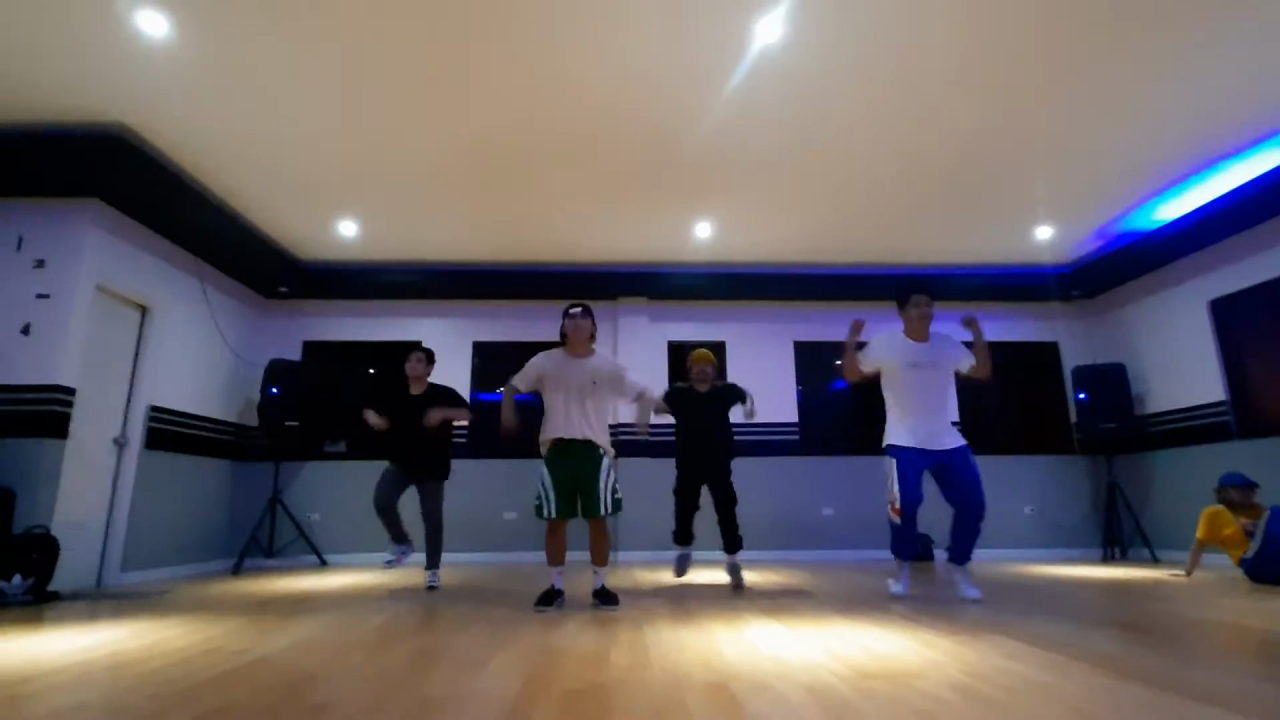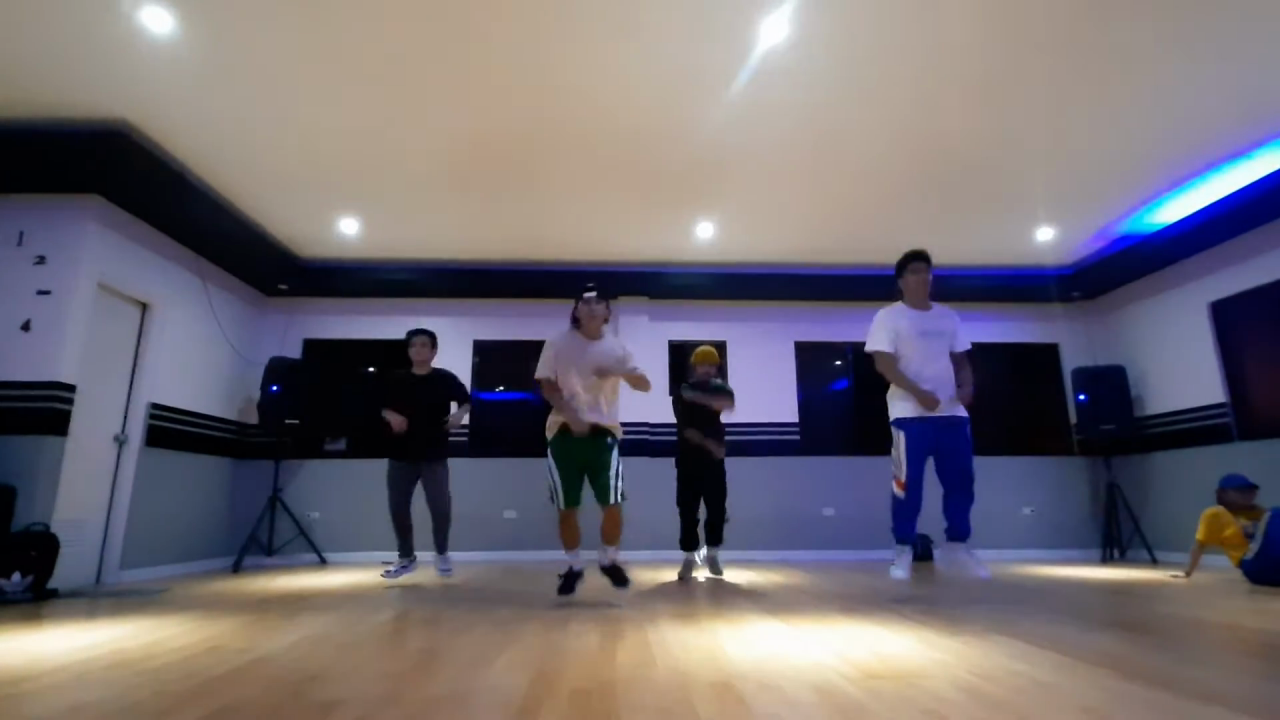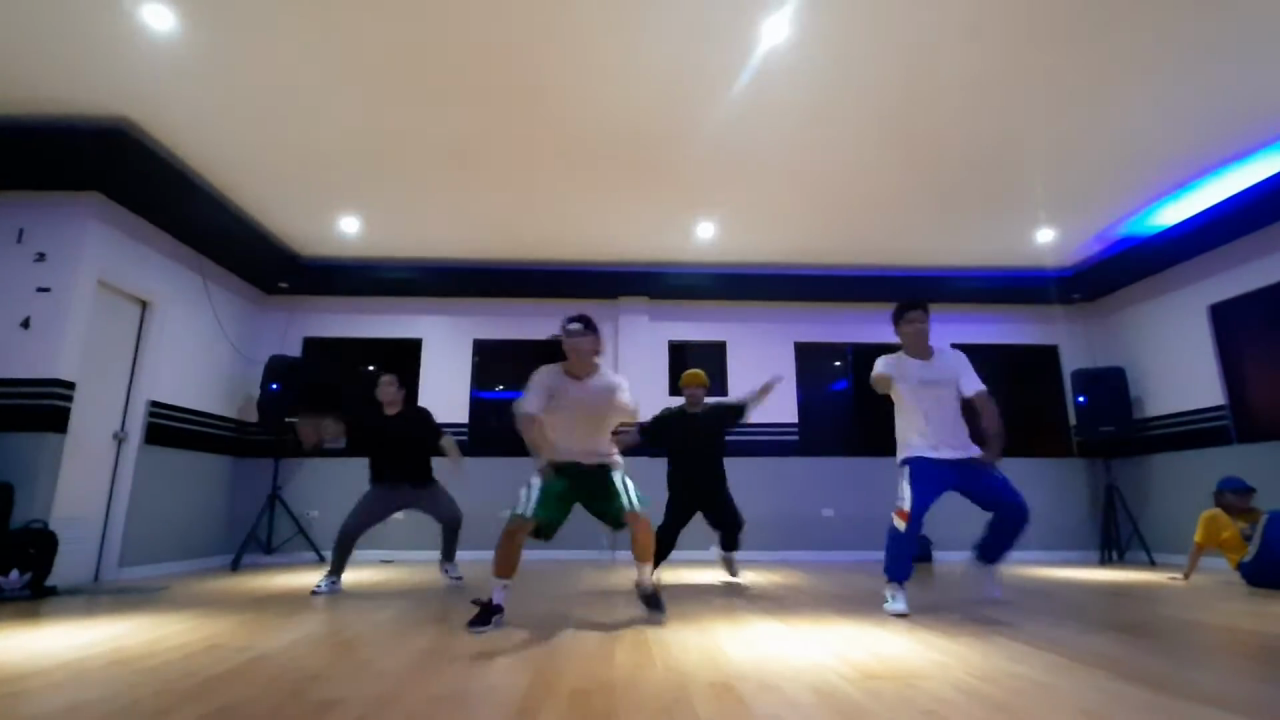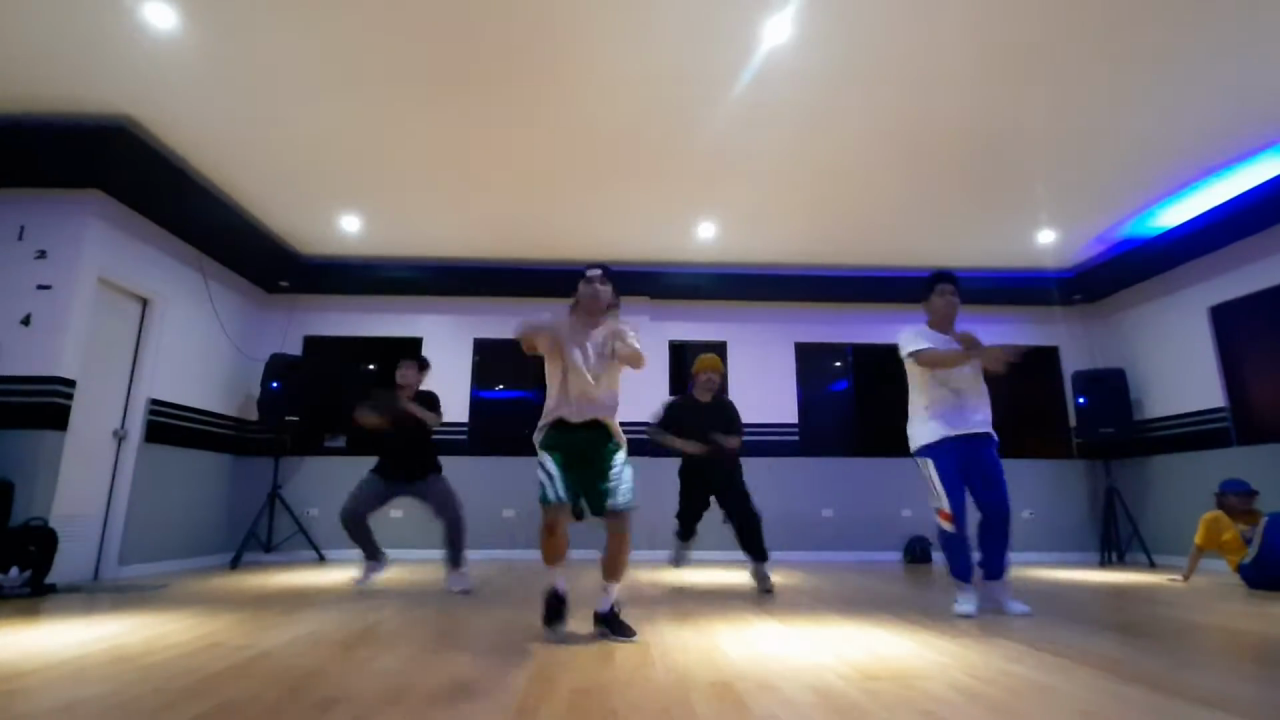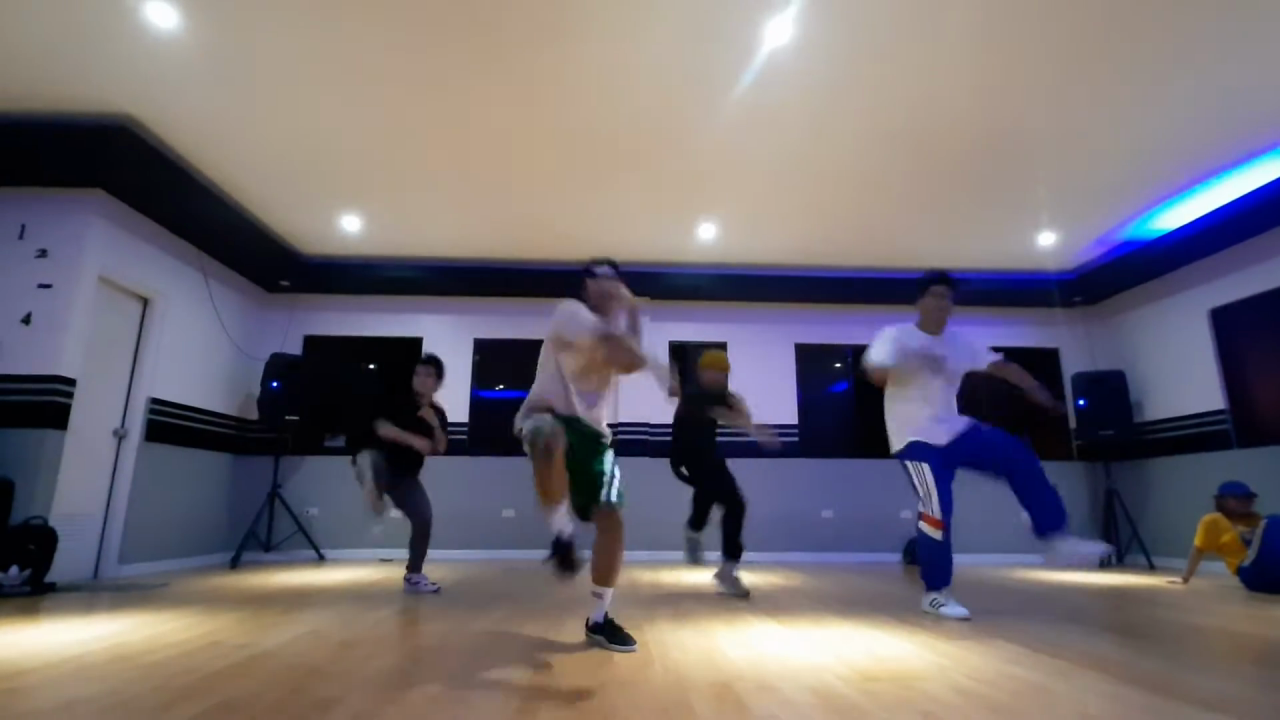
dt=0.4s
person 1, frame 1
left shoulder: (608, 365)
right shoulder: (545, 361)
left elbow: (638, 393)
right elbow: (514, 385)
left wrist: (646, 405)
right wrist: (507, 405)
left hip: (595, 449)
right hip: (557, 448)
left knee: (598, 521)
right knee: (555, 521)
left ankle: (600, 586)
right ankle: (556, 586)
person 1, frame 2
left shoulder: (616, 347)
right shoulder: (557, 343)
left elbow: (644, 385)
right elbow: (545, 384)
left wrist: (621, 372)
right wrist: (568, 411)
left hip: (603, 434)
right hip: (565, 433)
left knee: (612, 507)
right knee: (567, 509)
left ankle: (608, 561)
right ankle: (574, 567)
person 1, frame 3
left shoulder: (612, 383)
right shoulder: (546, 378)
left elbow: (629, 416)
right elbow: (526, 417)
left wrist: (622, 409)
right wrist: (539, 448)
left hip: (601, 466)
right hip: (556, 467)
left knee: (639, 521)
right knee: (516, 528)
left ankle: (646, 585)
right ankle: (496, 602)
person 1, frame 4
left shoulder: (618, 333)
right shoulder: (555, 327)
left elbow: (636, 359)
right elbow: (529, 340)
left wrist: (623, 350)
right wrist: (565, 328)
left hip: (602, 435)
right hip: (559, 431)
left knee: (619, 521)
right knee: (554, 515)
left ankle: (606, 610)
right ankle: (557, 590)
person 1, frame 5
left shoulder: (619, 331)
right shoulder: (570, 313)
left elbow: (631, 362)
right elbow: (612, 347)
left wrist: (628, 309)
left hip: (592, 432)
right hip: (546, 415)
left knee: (611, 519)
right knee: (549, 438)
left ankle: (599, 619)
right ankle: (561, 533)
person 2, frame 1
left shoulder: (948, 345)
right shoulder: (884, 345)
left elbow: (982, 371)
right elbow: (851, 374)
left wrist: (978, 336)
right wrist: (852, 342)
left hip: (947, 442)
right hip: (904, 442)
left knee: (972, 505)
right knee: (906, 503)
left ankle: (959, 567)
right ankle: (903, 567)
person 2, frame 2
left shoulder: (948, 317)
right shoulder: (888, 317)
left elbow: (961, 360)
right elbow: (883, 362)
left wrist: (967, 387)
right wrist: (916, 392)
left hip: (951, 412)
right hip: (910, 412)
left knee: (960, 479)
right knee: (908, 480)
left ankle: (956, 545)
right ankle: (903, 551)
person 2, frame 3
left shoulder: (955, 357)
right shoulder: (890, 364)
left elbow: (982, 399)
right elbow: (880, 383)
left wrist: (994, 440)
right wrist: (884, 380)
left hip: (964, 455)
right hip: (921, 457)
left knee: (1014, 509)
right knee: (910, 513)
left ankle: (984, 563)
right ankle: (895, 587)
person 2, frame 4
left shoulder: (965, 339)
right shoulder: (913, 335)
left elbow: (995, 364)
right elbow: (928, 359)
left wrist: (979, 350)
right wrist: (985, 354)
left hip: (975, 434)
right hip: (934, 435)
left knee: (997, 509)
right knee: (952, 511)
left ankle: (994, 584)
right ankle: (964, 588)
person 2, frame 5
left shoulder: (959, 341)
right shoulder: (895, 337)
left elbow: (1000, 365)
right elbow: (877, 373)
left wrist: (1034, 388)
right wrist: (913, 367)
left hip: (954, 430)
right hip: (917, 440)
left knee: (1019, 456)
right knee: (937, 514)
left ankle: (1058, 539)
right ankle: (935, 594)
person 3, frame 1
left shoulder: (443, 394)
right shoulder: (395, 397)
left elbow: (467, 413)
right elbow: (370, 412)
left wrist: (443, 413)
right wrist: (373, 418)
left hip: (432, 466)
right hip: (400, 463)
left knee: (432, 519)
right knee: (381, 500)
left ankle: (432, 570)
right ankle: (402, 544)
person 3, frame 2
left shoulder: (446, 379)
right shoulder: (397, 380)
left elbow: (465, 402)
right elbow: (386, 409)
left wrist: (459, 415)
right wrist: (392, 417)
left hip: (434, 455)
right hip: (401, 454)
left knee: (440, 505)
right knee: (398, 507)
left ankle: (442, 555)
right ankle: (406, 557)
person 3, frame 3
left shoulder: (419, 416)
right shoulder: (370, 423)
left elbow: (440, 437)
right elbow: (340, 430)
left wrist: (454, 454)
right wrist: (316, 429)
left hip: (420, 485)
right hip: (385, 488)
left knee: (453, 516)
right knee: (348, 531)
left ankle: (448, 562)
right ankle: (333, 577)
person 3, frame 4
left shoulder: (428, 399)
right shoulder: (384, 399)
left elbow: (434, 421)
right elbow: (364, 416)
left wrist: (410, 407)
right wrist: (373, 418)
left hip: (424, 476)
right hip: (386, 474)
left knee: (453, 515)
right knee: (349, 514)
left ankle: (456, 570)
right ankle: (374, 558)
person 3, frame 5
left shoulder: (436, 414)
right shoulder: (397, 399)
left elbow: (440, 448)
right elbow: (381, 428)
left wrist: (435, 425)
right wrist: (412, 440)
left hip: (405, 474)
right hip: (379, 462)
left knee: (424, 523)
right knee: (371, 463)
left ankle: (414, 576)
right ankle: (377, 507)
person 4, frame 1
left shoulder: (724, 391)
right shoulder: (679, 393)
left elbow: (744, 395)
right elbow: (660, 406)
left wrist: (749, 404)
right wrist: (660, 406)
left hip: (718, 462)
right hip: (688, 462)
left knee: (727, 510)
right knee: (684, 508)
left ankle: (732, 562)
right ankle: (684, 551)
person 4, frame 2
left shoulder: (719, 388)
right shoulder: (682, 394)
left elbow: (728, 405)
right elbow: (685, 429)
left wrist: (698, 398)
right wrist: (709, 444)
left hip: (714, 461)
right hip: (688, 460)
left knee: (717, 510)
right knee: (688, 512)
left ankle: (712, 554)
right ankle: (689, 558)
person 4, frame 3
left shoulder: (719, 411)
right shoulder: (670, 418)
left elbow: (747, 403)
right elbow: (640, 434)
left wrist: (766, 389)
left hip: (715, 485)
right hip: (682, 487)
left knee: (732, 523)
right knee: (670, 528)
left ankle: (728, 554)
person 4, frame 4
left shoulder: (725, 406)
right shoulder: (678, 406)
left elbow: (736, 441)
right elbow: (656, 431)
left wrist: (723, 441)
right wrist: (681, 443)
left hip: (726, 473)
right hip: (694, 474)
left knee: (746, 517)
right knee: (688, 518)
left ankle: (759, 568)
right ankle: (683, 541)
person 4, frame 5
left shoulder: (719, 395)
right shoulder: (694, 396)
left elbow: (740, 416)
left wrist: (761, 434)
left hip: (708, 458)
right hip: (691, 459)
right knee: (734, 504)
